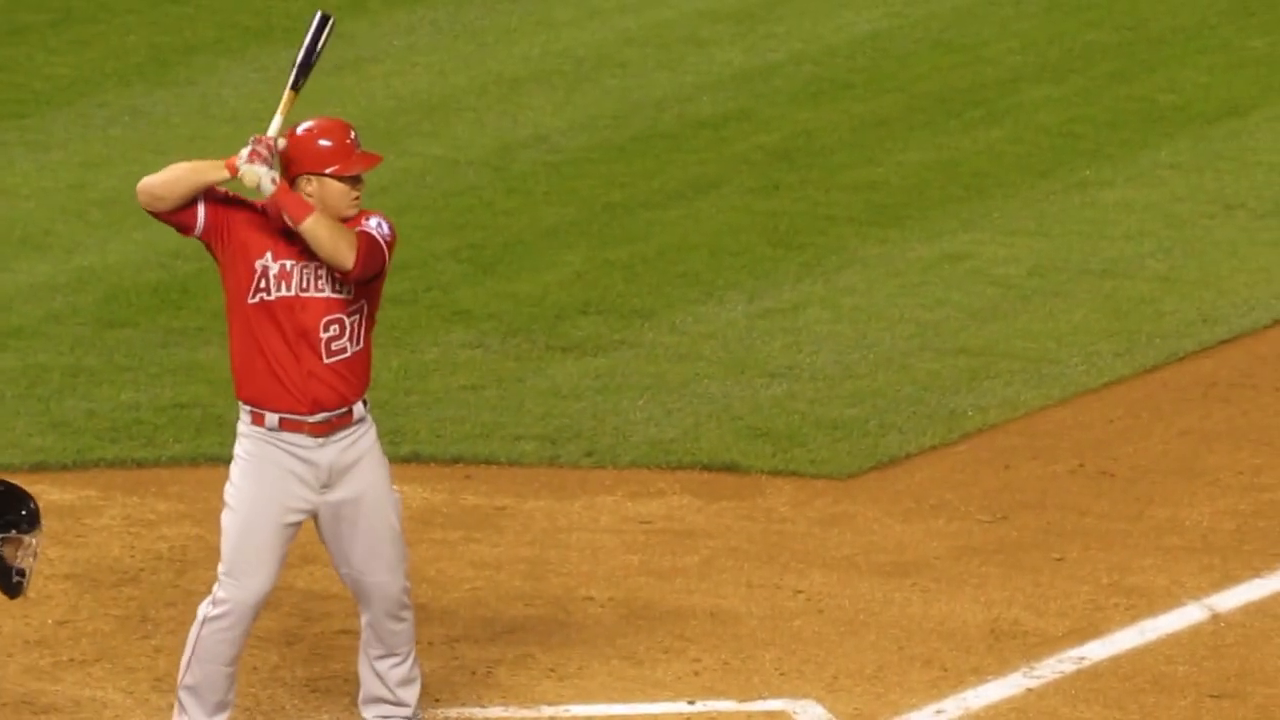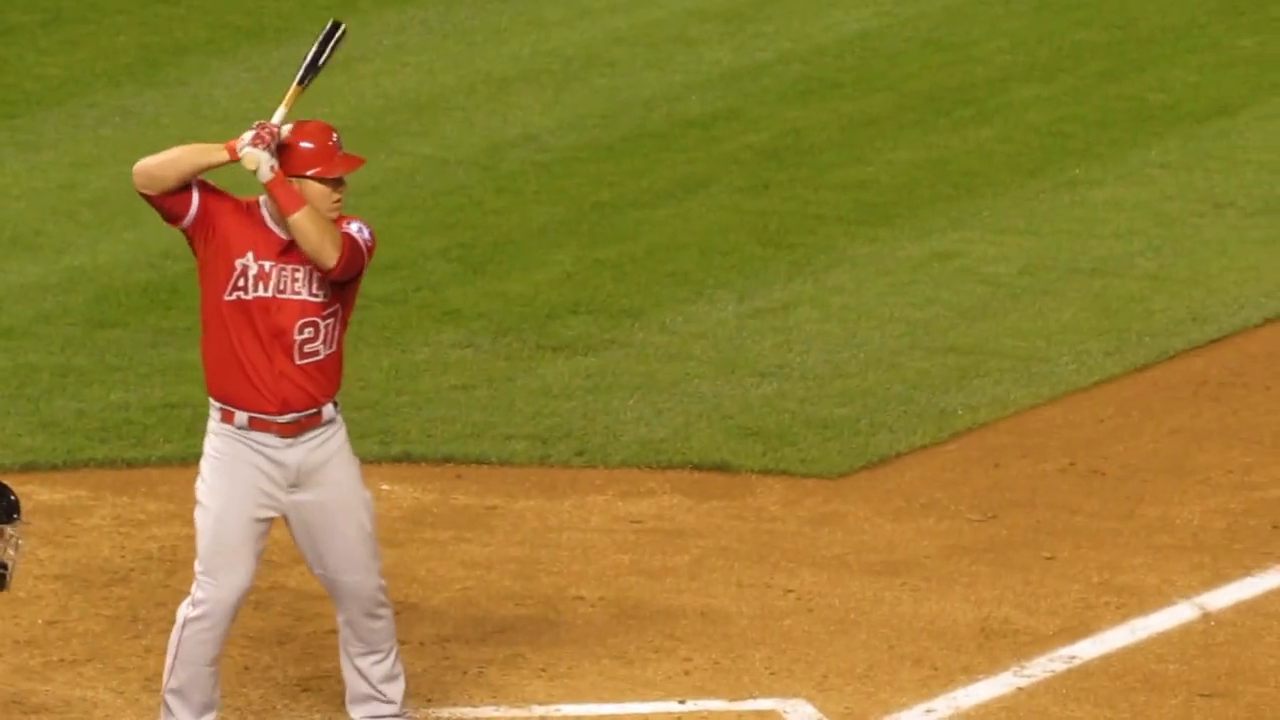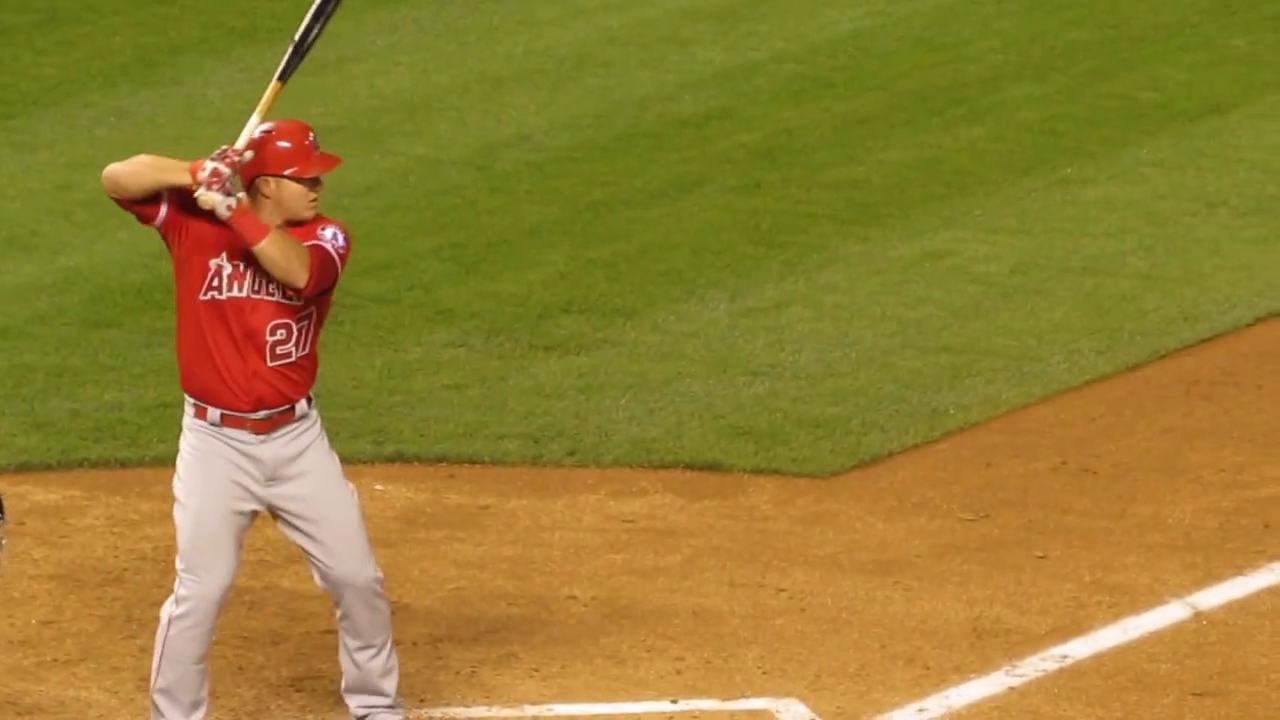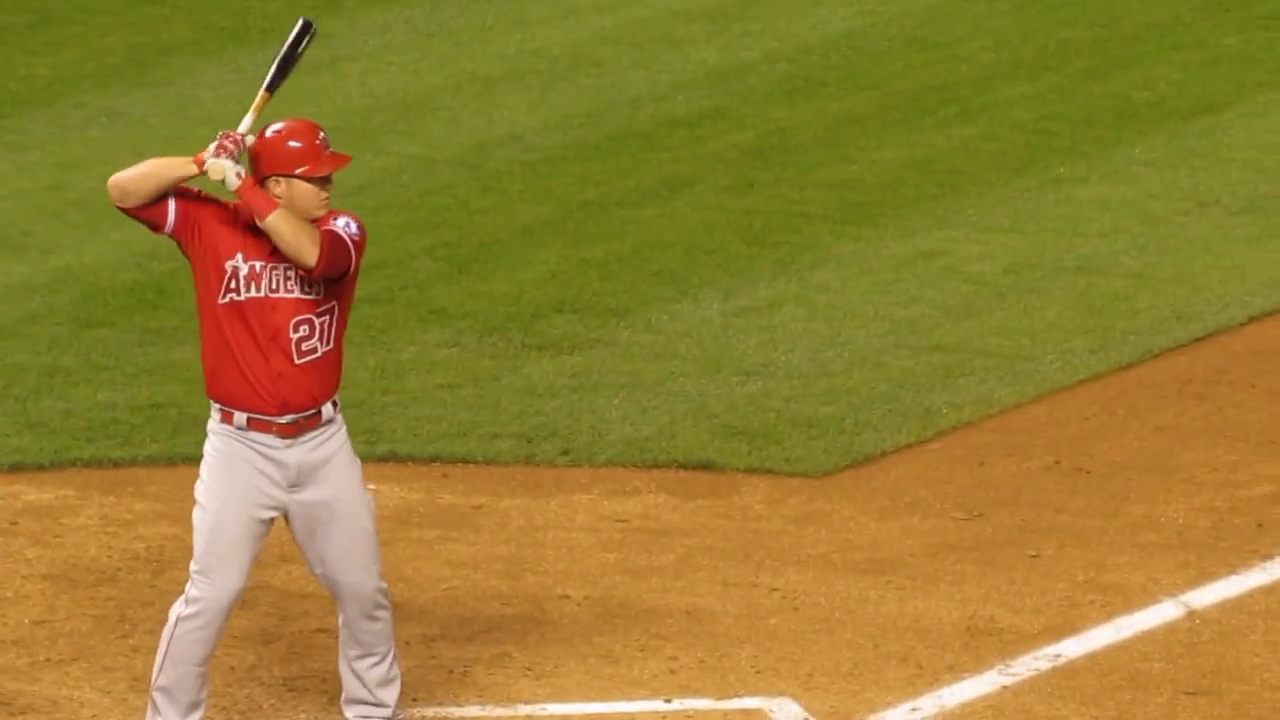
dt=0.3s
person 1, frame 1
left shoulder: (373, 230)
right shoulder: (238, 224)
left elbow: (348, 257)
right elbow: (150, 194)
left wrist: (276, 187)
right wrist: (236, 167)
left hip: (352, 443)
right hip: (269, 446)
left knee: (385, 591)
right knee: (237, 596)
person 1, frame 2
left shoulder: (351, 235)
right shoulder: (222, 220)
left elbow: (330, 256)
right elbow: (146, 175)
left wrist: (270, 176)
right wrist: (234, 150)
left hip: (321, 442)
right hip: (240, 445)
left knee: (361, 589)
right knee: (215, 595)
person 1, frame 3
left shoulder: (328, 236)
right shoulder: (194, 222)
left elbow: (301, 274)
right elbow: (115, 179)
left wrist: (231, 209)
right wrist: (194, 174)
left hip: (298, 437)
right hip: (216, 440)
left knee: (357, 577)
right knee: (198, 592)
person 1, frame 4
left shoulder: (343, 231)
right shoulder: (209, 221)
left elbow: (311, 252)
right elbow: (121, 190)
left wrist: (239, 183)
right wrist: (202, 163)
left hip: (322, 442)
right hip: (239, 444)
left knee: (362, 589)
right knee: (210, 594)
